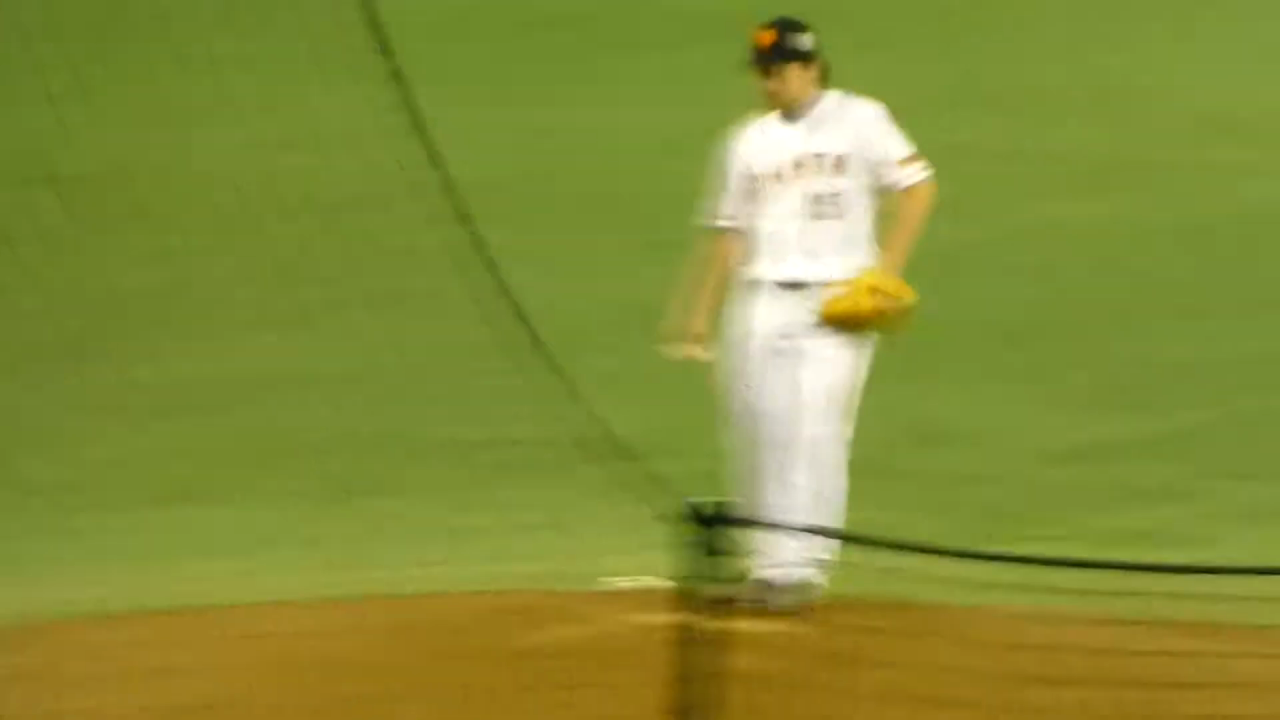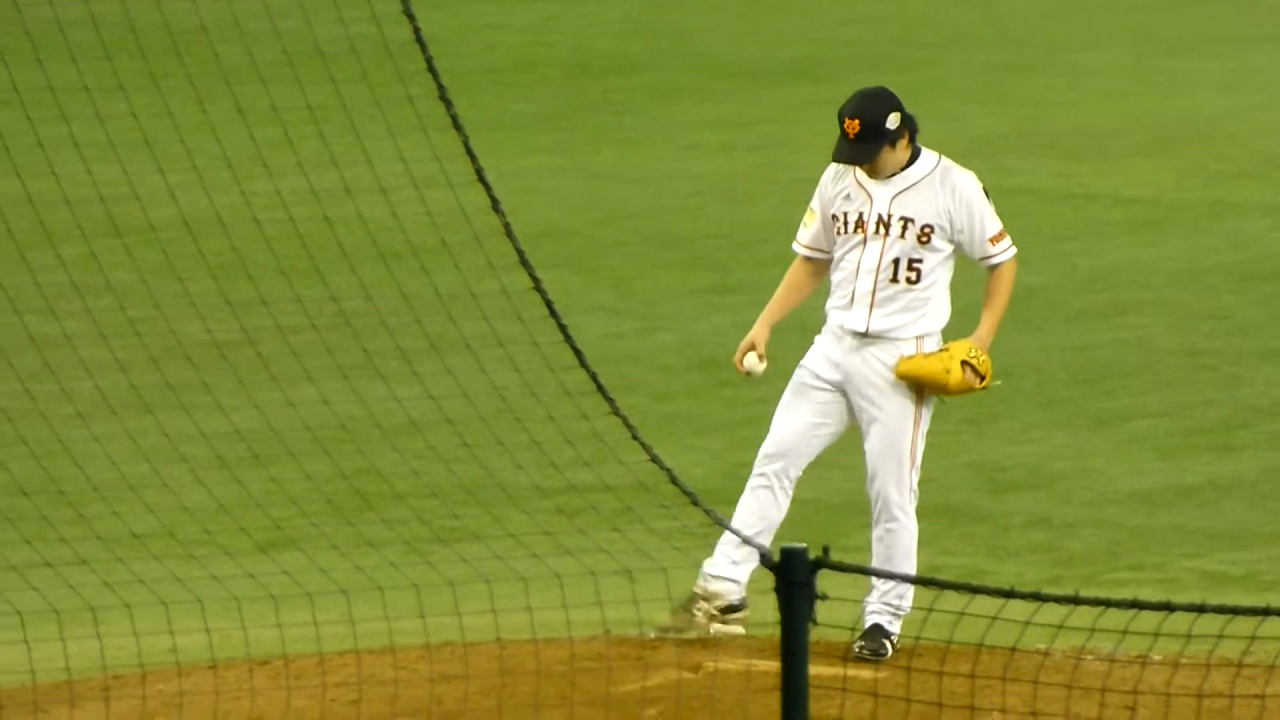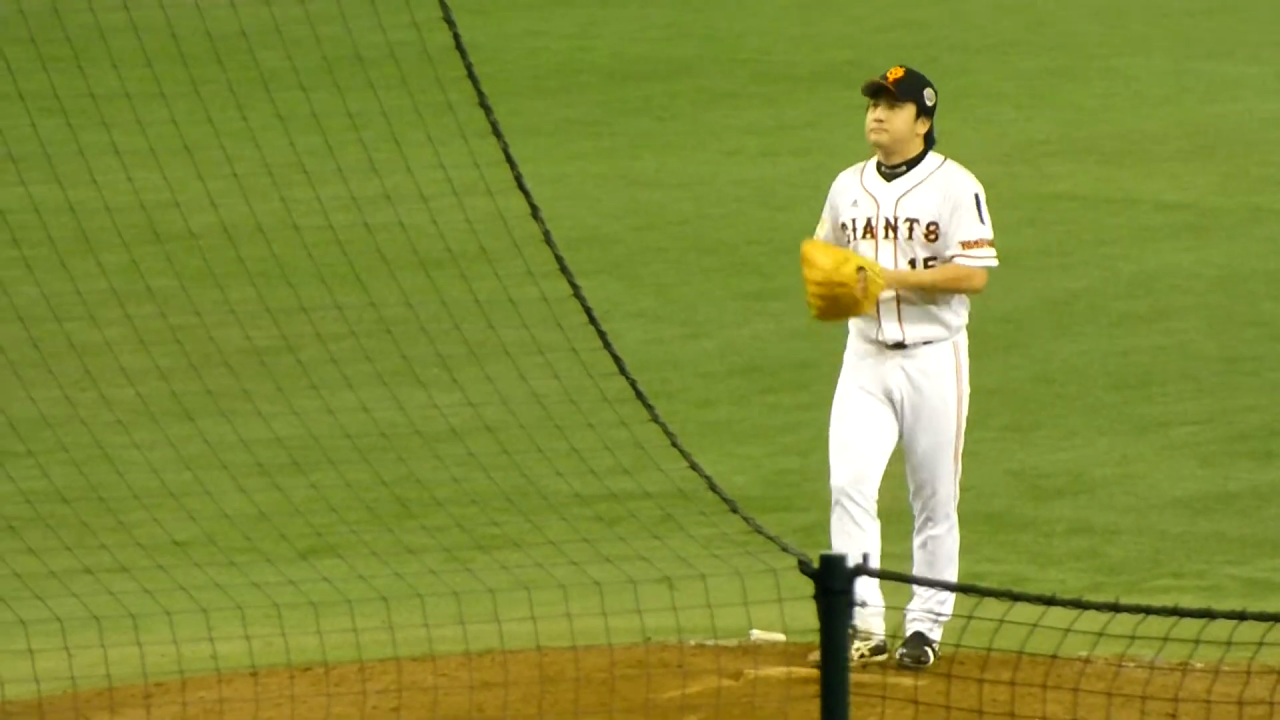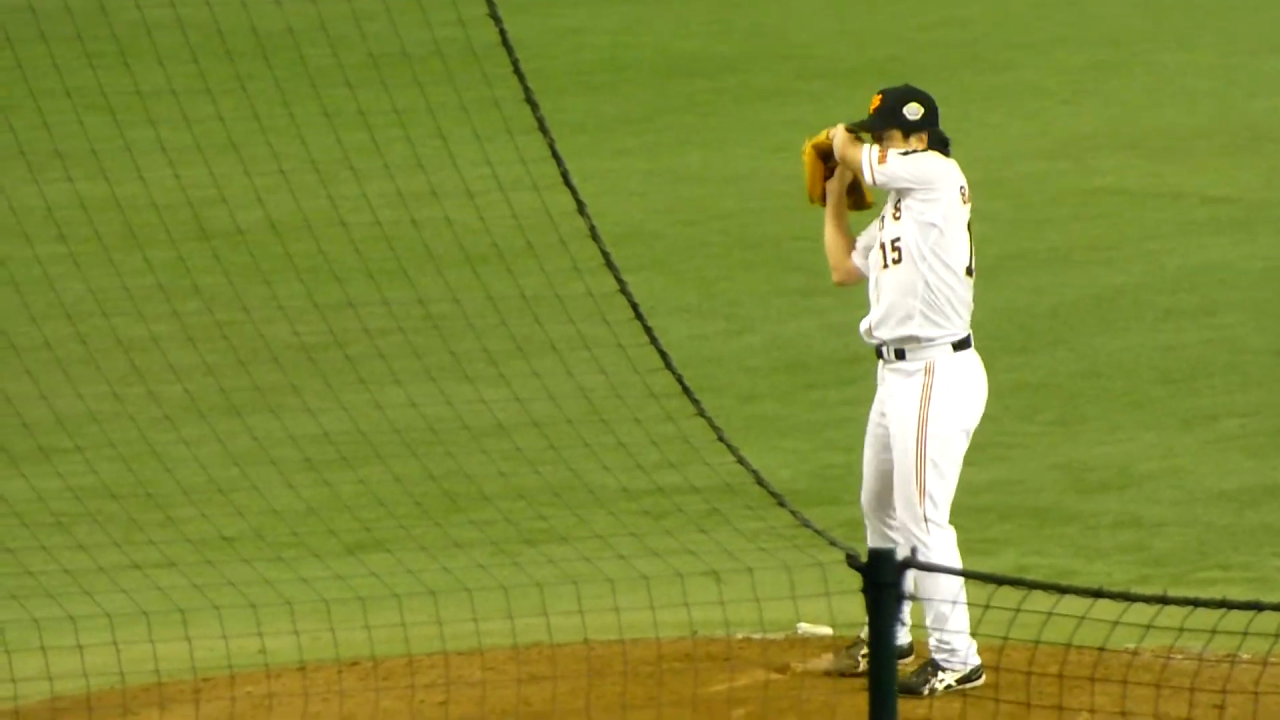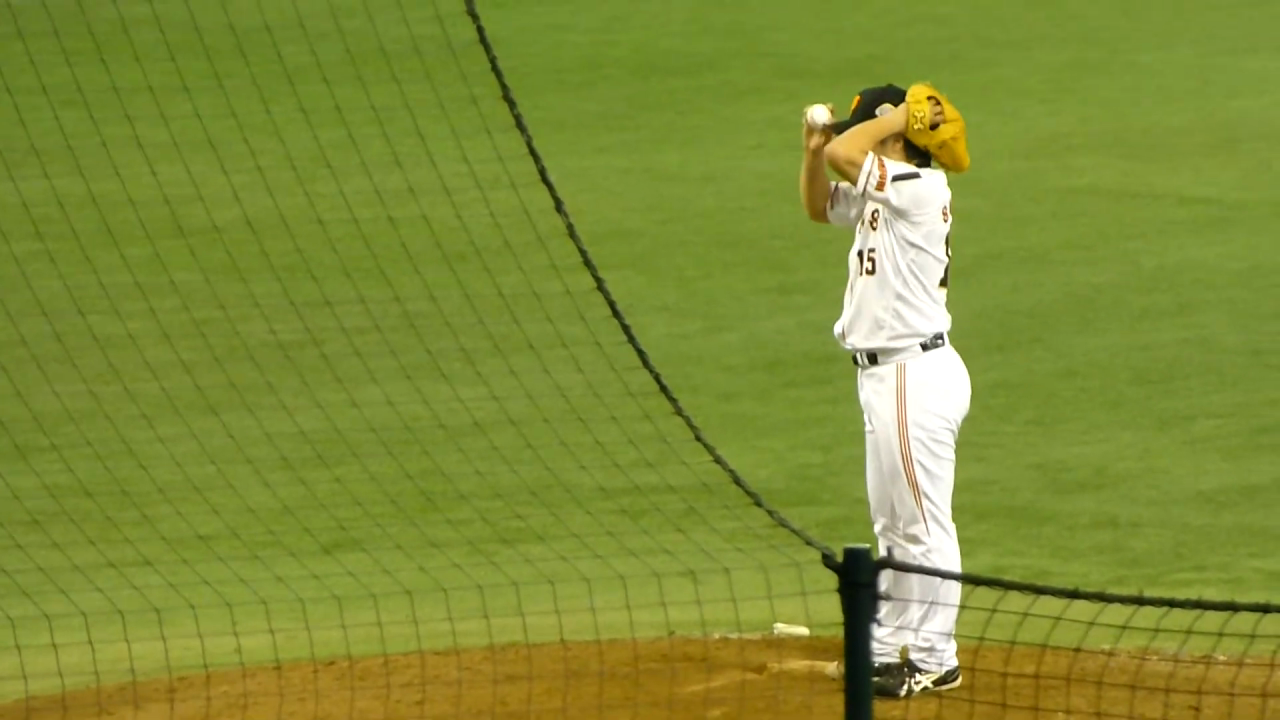
dt=1s
person 1, frame 1
left shoulder: (859, 120)
right shoulder: (750, 141)
left elbow: (918, 187)
right elbow: (731, 232)
left wrist: (888, 270)
right wrist: (698, 311)
right hip: (767, 304)
left knee: (816, 440)
right knee: (764, 441)
left ankle: (803, 565)
right ankle: (773, 560)
person 1, frame 2
left shoulder: (955, 186)
right shoulder: (838, 179)
left elbow: (1002, 258)
right elbow: (811, 260)
left wrist: (983, 337)
right wrist: (764, 326)
left hip: (902, 361)
right hip: (834, 349)
left knee: (891, 495)
right knee: (776, 461)
left ankle: (884, 618)
right ankle: (723, 587)
person 1, frame 3
left shoulder: (956, 185)
right shoulder: (847, 186)
left elbow: (974, 274)
left wrist: (889, 277)
left hip: (934, 361)
right hip: (866, 359)
left knee: (934, 503)
right knee: (850, 486)
left ankle: (926, 625)
right ankle: (863, 626)
person 1, frame 4
left shoulder: (937, 174)
right shoulder: (898, 203)
left elbow: (850, 151)
right elbow: (843, 269)
left wrist: (841, 137)
right wrist: (835, 195)
left hip: (937, 377)
right hip: (897, 373)
left knee: (921, 519)
right knee: (881, 510)
left ankle: (957, 657)
right ankle: (888, 636)
person 1, frame 5
left shoulder: (919, 187)
right shoulder: (882, 192)
left elbow: (843, 154)
right elbow: (819, 206)
left wrist: (901, 114)
right wrist: (813, 152)
left hip: (915, 376)
right hip: (885, 375)
left knee: (923, 525)
right knee: (892, 525)
left ankle: (936, 659)
right ankle: (889, 647)
